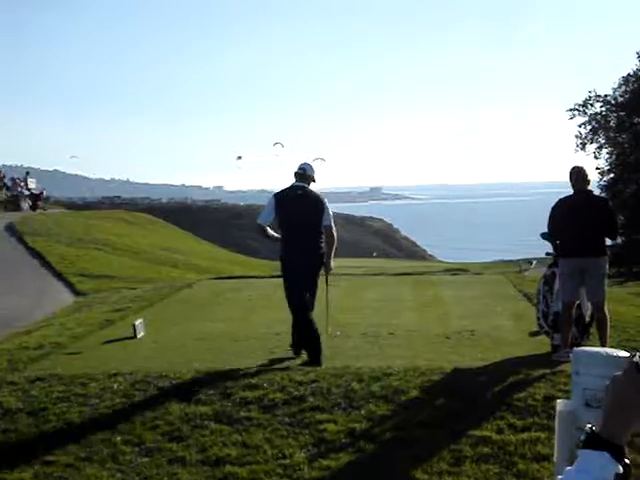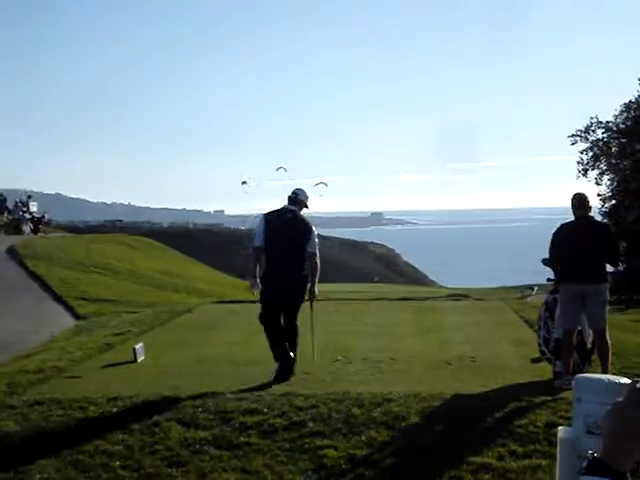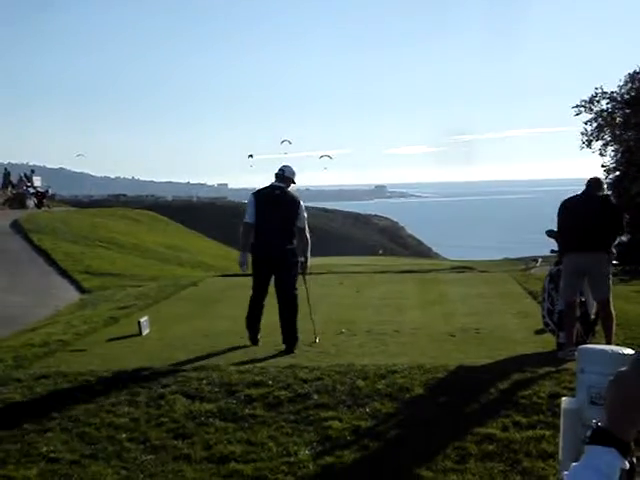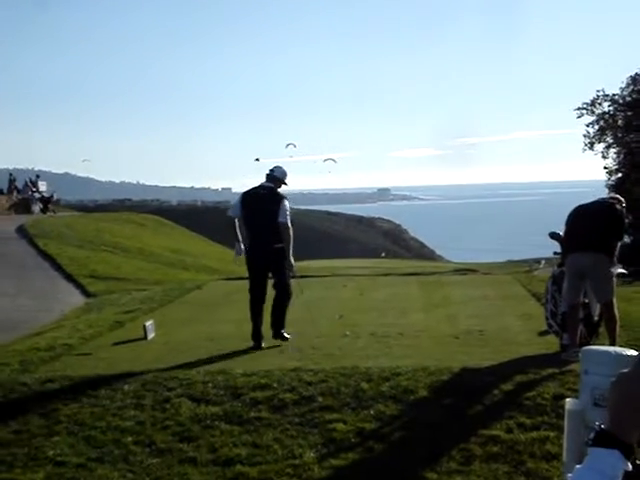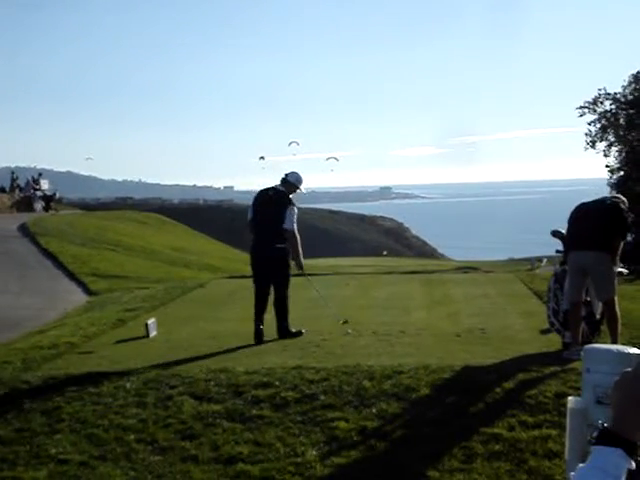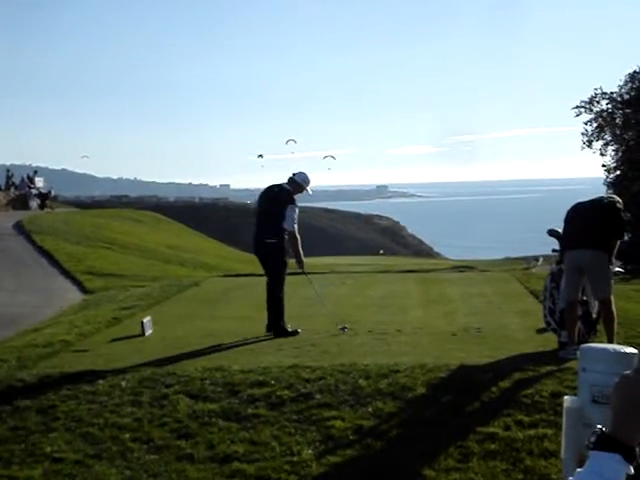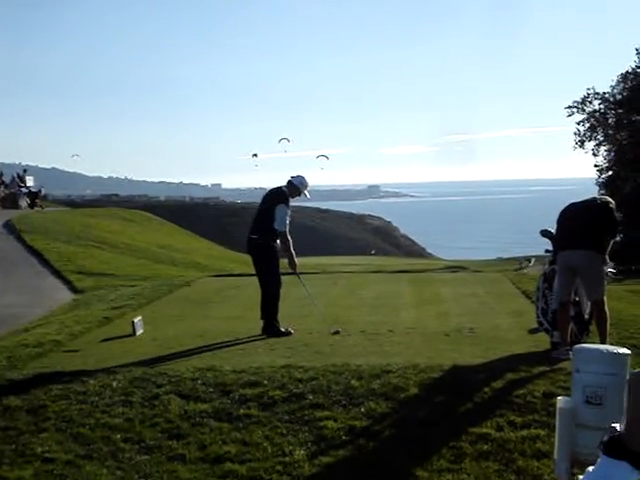
dt=0.4s
person 1, frame 1
left shoulder: (278, 198)
right shoulder: (319, 200)
left elbow: (262, 226)
right elbow: (330, 232)
left wrist: (278, 237)
right wrist: (329, 258)
left hip: (291, 257)
right hip: (315, 256)
left knee: (299, 305)
right knee: (306, 302)
left ankle: (314, 353)
right ankle: (299, 344)
person 1, frame 2
left shoulder: (267, 219)
right shoulder: (307, 226)
left elbow: (257, 250)
right elbow: (313, 259)
left wrist: (254, 276)
right wrist: (313, 285)
left hip: (273, 278)
right hip: (298, 279)
left knee: (269, 319)
right knee: (290, 323)
left ankle: (285, 356)
right ankle: (286, 368)
person 1, frame 3
left shoulder: (256, 196)
right shoulder: (295, 201)
left elbow: (247, 227)
right elbow: (303, 233)
left wrist: (243, 253)
right wrist: (305, 258)
left hip: (261, 253)
right hip: (286, 254)
left knee: (258, 294)
right knee: (288, 298)
left ankle: (253, 333)
right ankle: (290, 342)
person 1, frame 4
left shoulder: (246, 196)
right shoulder: (280, 199)
left elbow: (232, 217)
right elbow: (286, 228)
left wrist: (239, 242)
right wrist: (289, 255)
left hip: (254, 251)
right hip: (276, 250)
left knee: (257, 295)
right knee: (283, 289)
left ankle: (257, 338)
right ankle: (277, 328)
person 1, frame 5
left shoulder: (260, 195)
right shoulder: (288, 204)
left elbow: (251, 222)
right elbow: (291, 234)
right wrist: (298, 258)
left hip: (258, 249)
right hip: (278, 251)
left knee: (261, 291)
right knee: (281, 292)
left ankle: (258, 327)
right ankle: (283, 330)
person 1, frame 6
left shoulder: (268, 191)
right shoulder: (289, 202)
left elbow: (259, 214)
right elbow: (292, 234)
right wrist: (299, 257)
left hip: (259, 243)
right hip: (274, 246)
left knee: (273, 282)
right knee: (276, 286)
left ankle: (272, 323)
right ankle: (278, 327)
person 1, frame 7
left shoulder: (274, 193)
right shoulder: (282, 203)
right elbow: (283, 234)
left wrist: (277, 244)
right wrist: (291, 258)
left hip: (257, 242)
right hip: (264, 244)
left knee: (268, 285)
right knee: (273, 285)
left ankle: (269, 324)
right ankle: (272, 326)
person 2, frame 1
left shoulder: (561, 205)
right shoulder: (602, 204)
left elbow: (553, 233)
right elbow: (613, 233)
left hip: (569, 258)
right hip: (596, 257)
left knee: (567, 305)
right knee: (599, 306)
left ankle: (565, 349)
right ankle: (604, 349)
person 2, frame 2
left shoulder: (562, 231)
right shoulder: (604, 230)
left elbow: (554, 260)
right elbow: (615, 260)
left hip: (569, 284)
right hip: (596, 284)
left knee: (568, 332)
right knee: (600, 332)
left ankle: (566, 376)
person 2, frame 3
left shoulder: (567, 204)
right shoulder: (608, 203)
left elbow: (561, 232)
right elbow: (617, 229)
right wrist: (607, 246)
left hip: (571, 256)
right hip: (598, 255)
left knee: (570, 303)
right knee: (604, 303)
left ankle: (569, 347)
right ankle: (610, 346)
person 2, frame 4
left shoulder: (578, 210)
right shoulder: (615, 209)
right elbow: (616, 237)
right wrist: (612, 258)
left hip: (572, 257)
right hip: (598, 257)
left knee: (573, 305)
right knee: (608, 304)
left ankle: (573, 348)
right ankle: (613, 348)
person 2, frame 5
left shoulder: (580, 208)
right shoulder: (618, 207)
right elbow: (619, 236)
right wrist: (615, 259)
left hip: (574, 254)
right hip: (600, 255)
left knee: (575, 302)
right knee: (609, 302)
left ankle: (575, 347)
right ankle: (615, 346)
person 2, frame 6
left shoulder: (576, 208)
right shoulder: (613, 205)
right elbow: (617, 234)
right wrist: (610, 256)
left hip: (571, 253)
right hip: (596, 254)
left knee: (571, 302)
right knee: (605, 301)
left ankle: (572, 346)
person 2, frame 7
left shoulder: (568, 209)
right shoulder: (605, 205)
left elbow: (559, 234)
right elbow: (611, 232)
right wrist: (604, 255)
left hip: (564, 254)
right hip: (589, 254)
left knee: (563, 302)
right knee: (598, 302)
left ankle: (564, 347)
